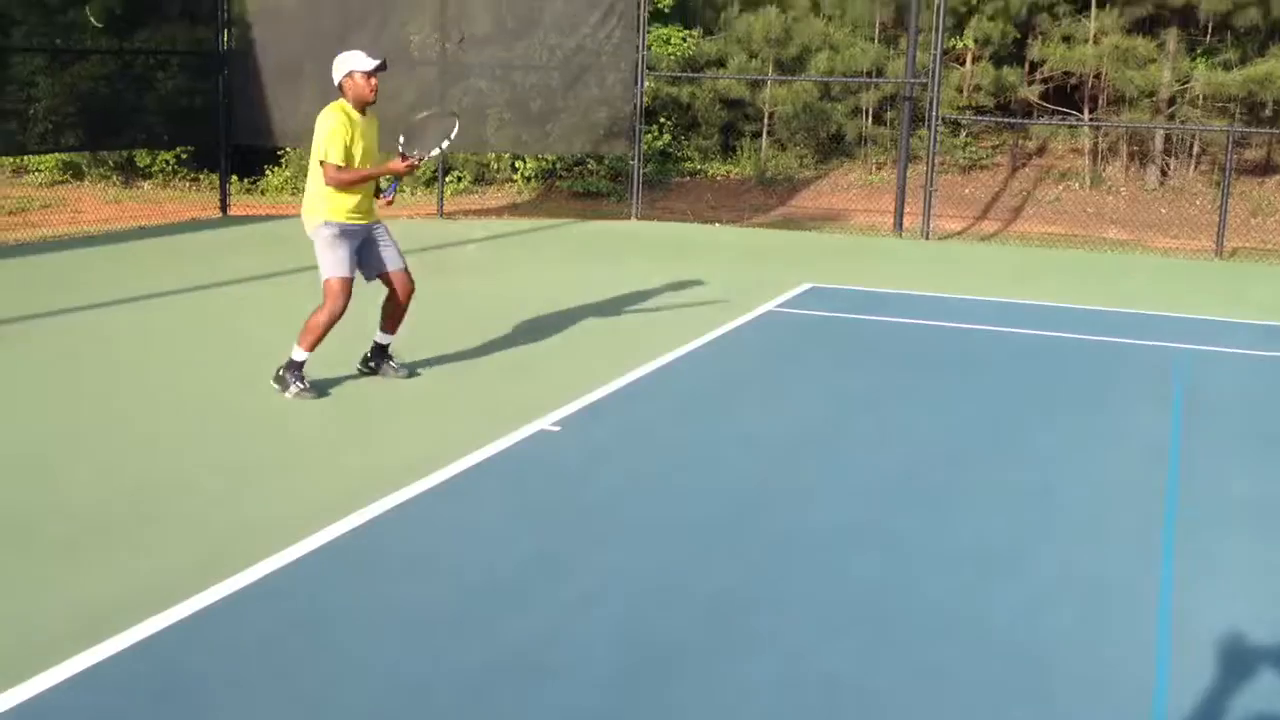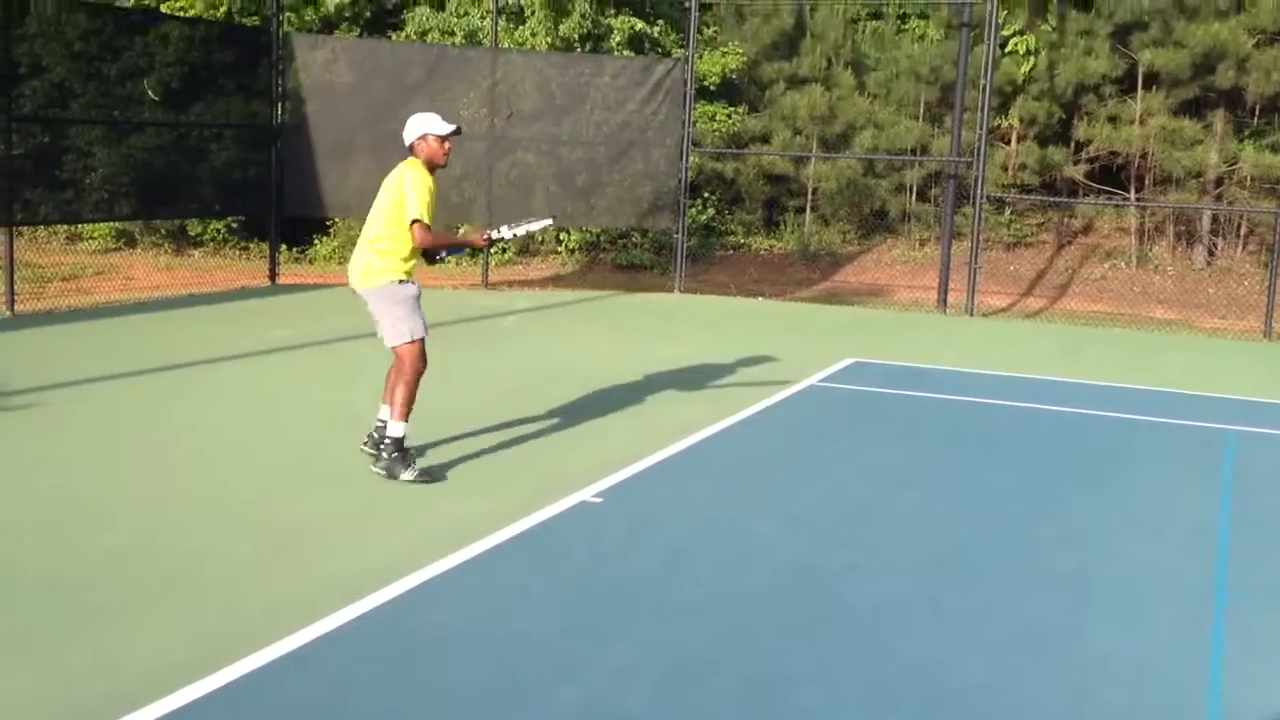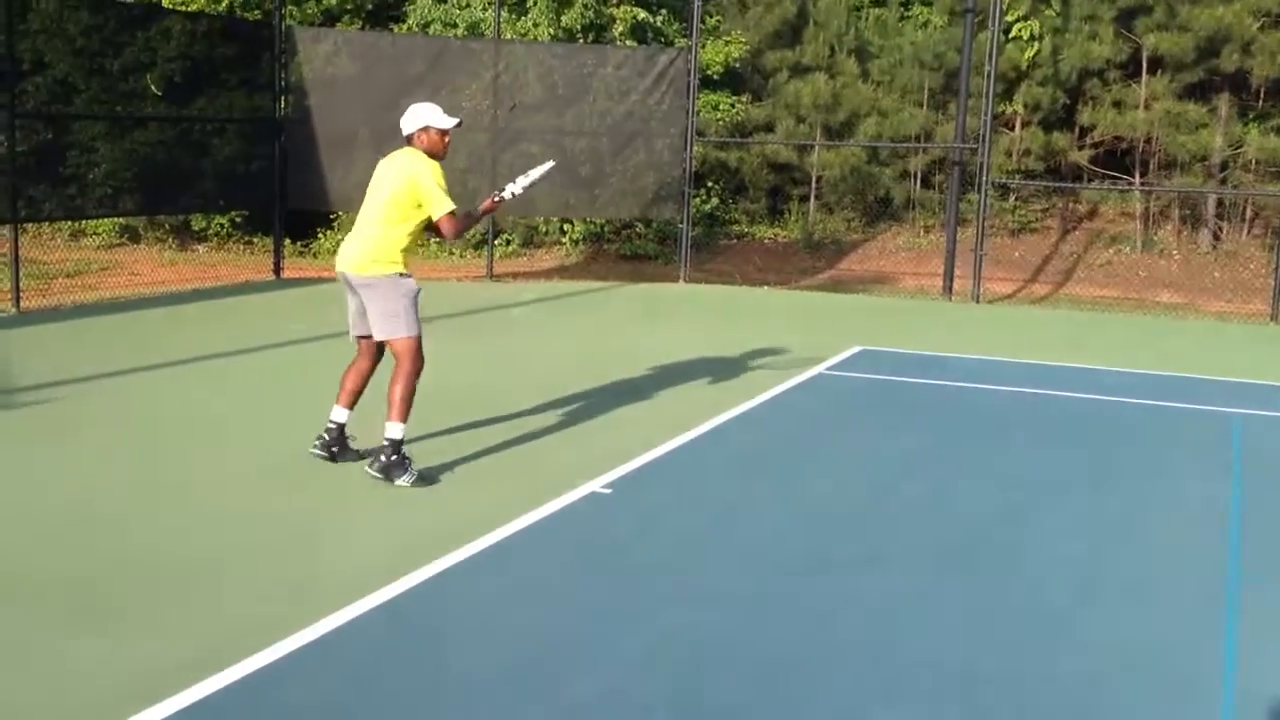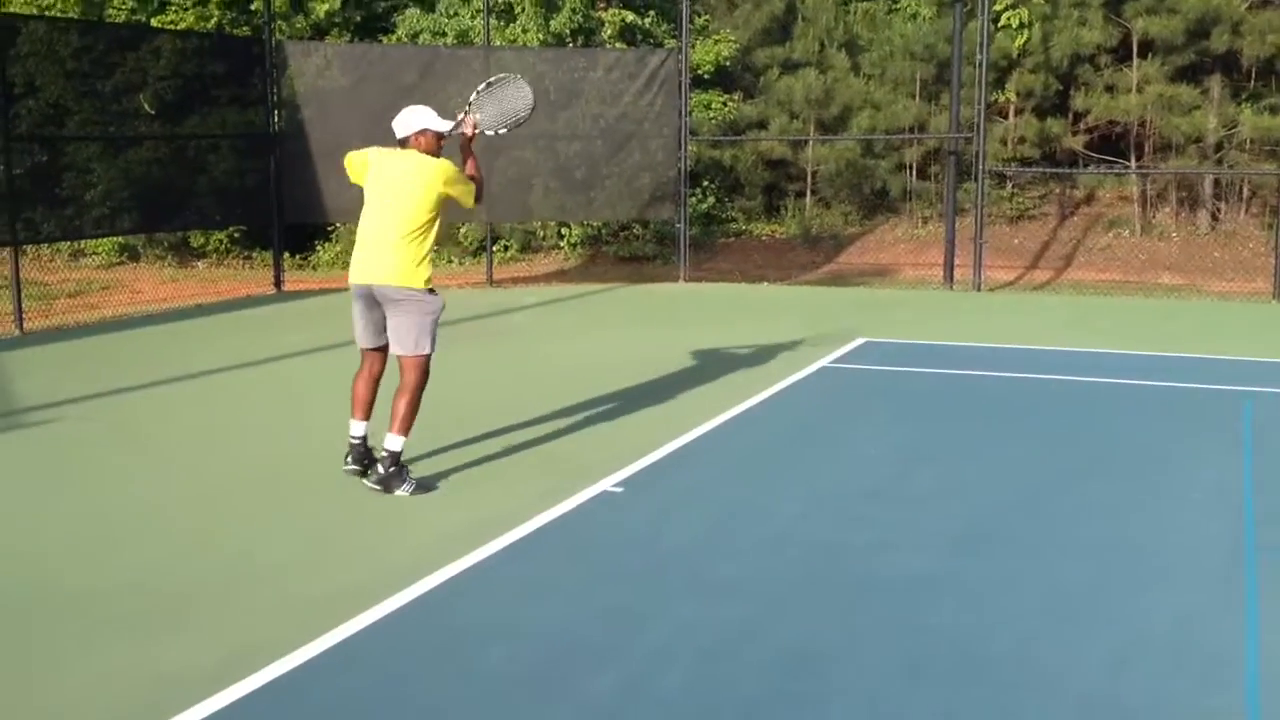
dt=0.4s
person 1, frame 1
left shoulder: (369, 121)
right shoulder: (334, 118)
right elbow: (333, 176)
left wrist: (381, 190)
right wrist: (386, 170)
left hip: (365, 221)
right hip: (331, 221)
left knee: (403, 287)
right knee: (337, 300)
left ankle: (376, 355)
right ankle: (290, 370)
person 1, frame 2
left shoulder: (406, 172)
right shoulder: (418, 178)
right elbow: (423, 236)
left wrist: (434, 247)
right wrist: (467, 241)
left hip: (373, 271)
right hip: (383, 276)
left knee: (406, 353)
right knee: (415, 360)
left ankle: (380, 434)
right ankle: (391, 451)
person 1, frame 3
left shoulder: (391, 161)
right shoulder: (426, 168)
right elbow: (452, 228)
left wrist: (433, 215)
right wrist: (482, 211)
left hip: (351, 263)
right hip: (379, 269)
left knee: (368, 354)
right knee: (410, 358)
left ankle: (331, 437)
right ankle: (390, 454)
person 1, frame 4
left shoulder: (377, 159)
right shoulder: (442, 170)
left elbow: (348, 160)
right elbow: (477, 194)
left wrist: (397, 137)
right wrist: (468, 146)
left hip: (362, 276)
right hip: (405, 282)
left knee: (371, 362)
right knee: (414, 374)
left ankle: (356, 450)
right ankle: (389, 464)
